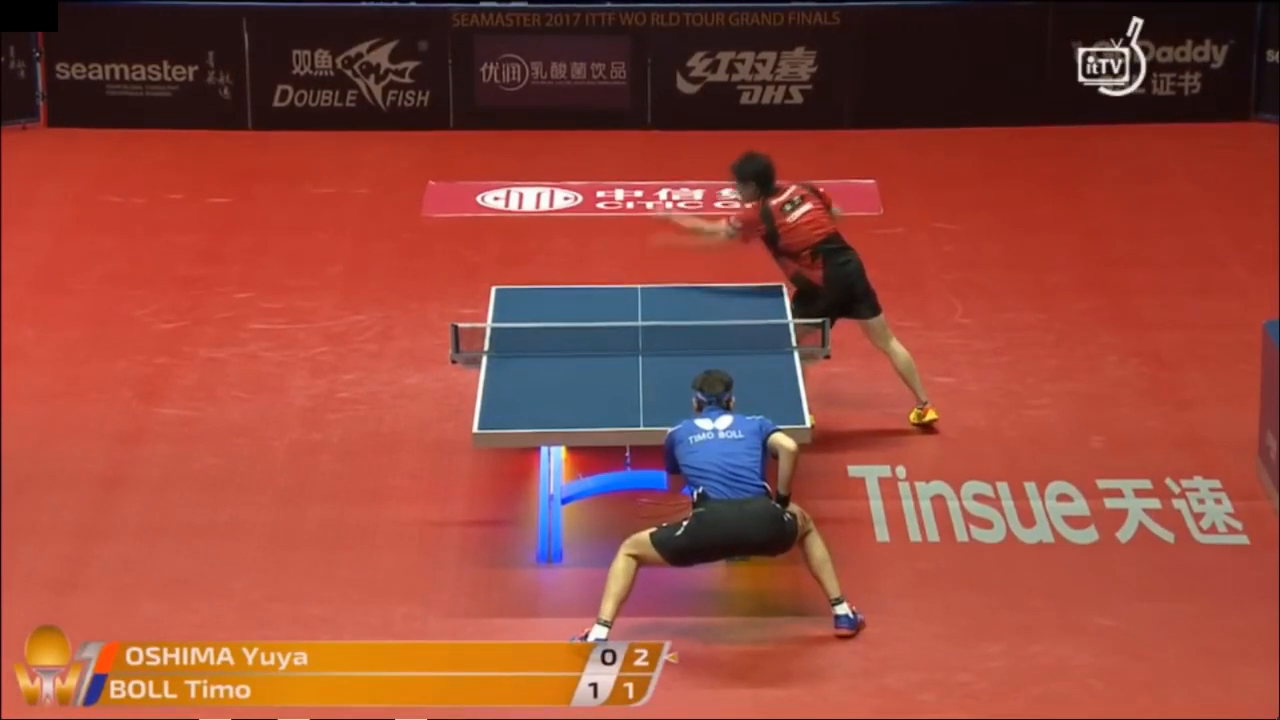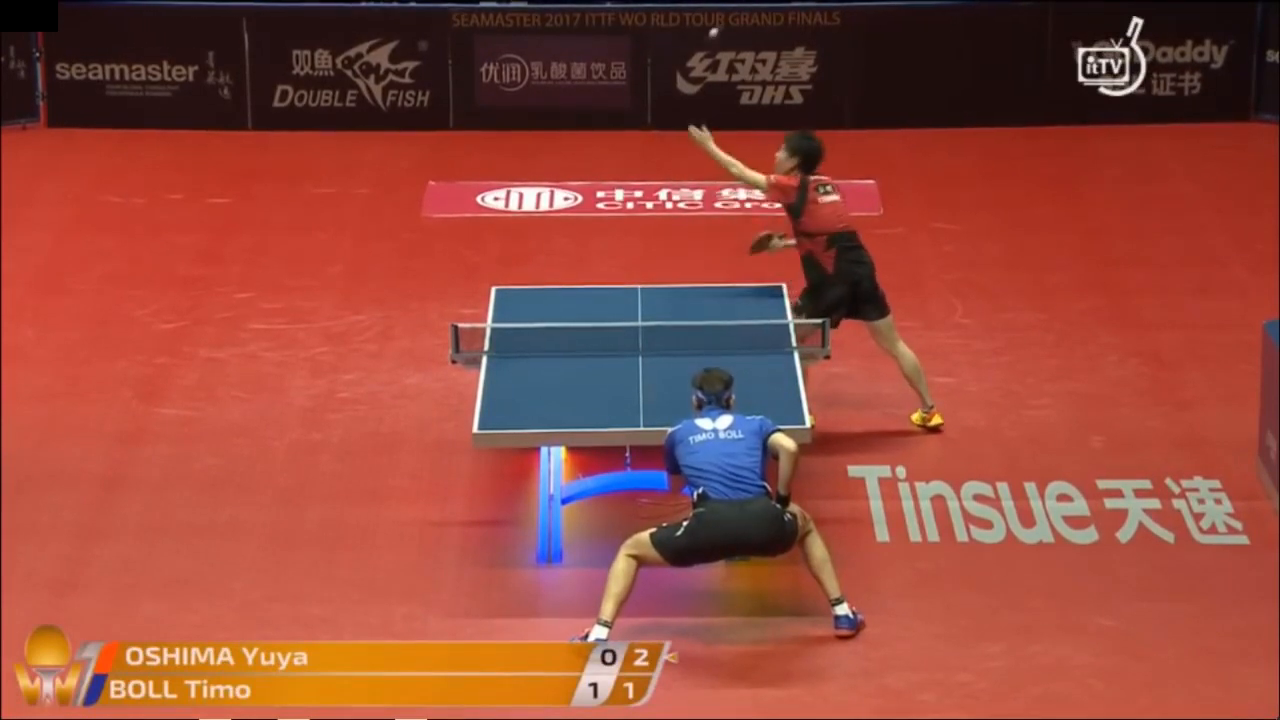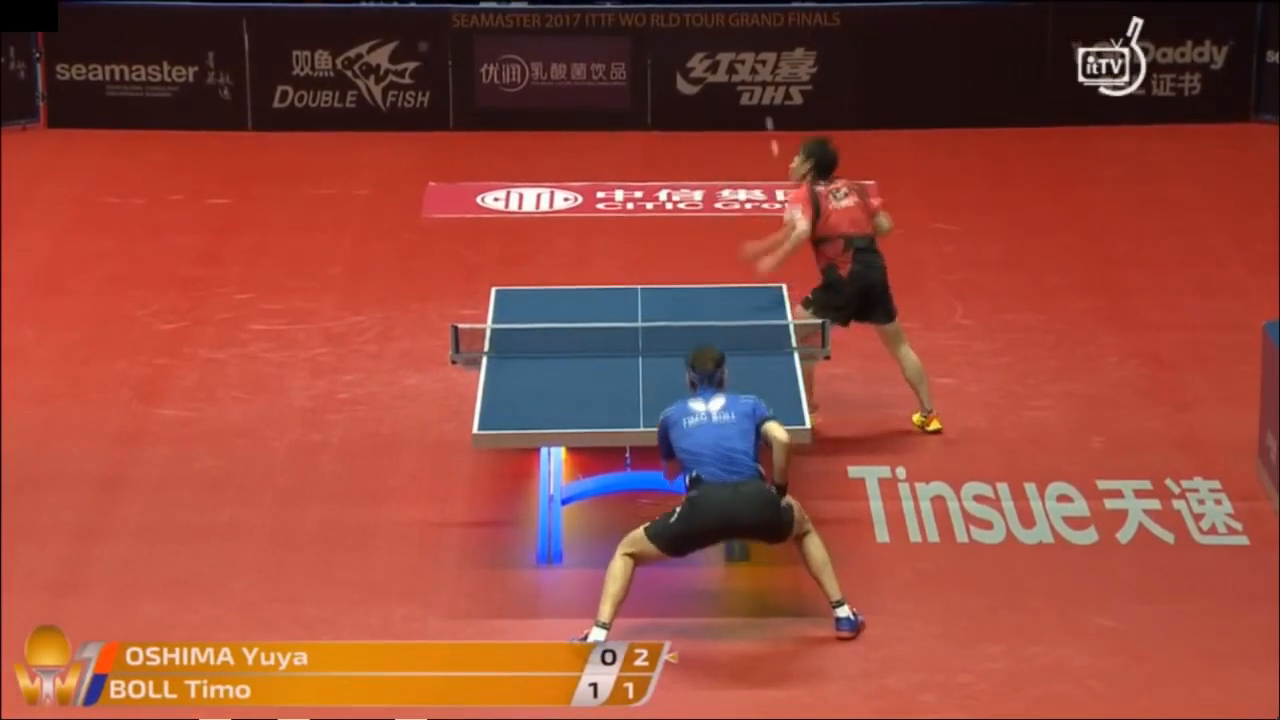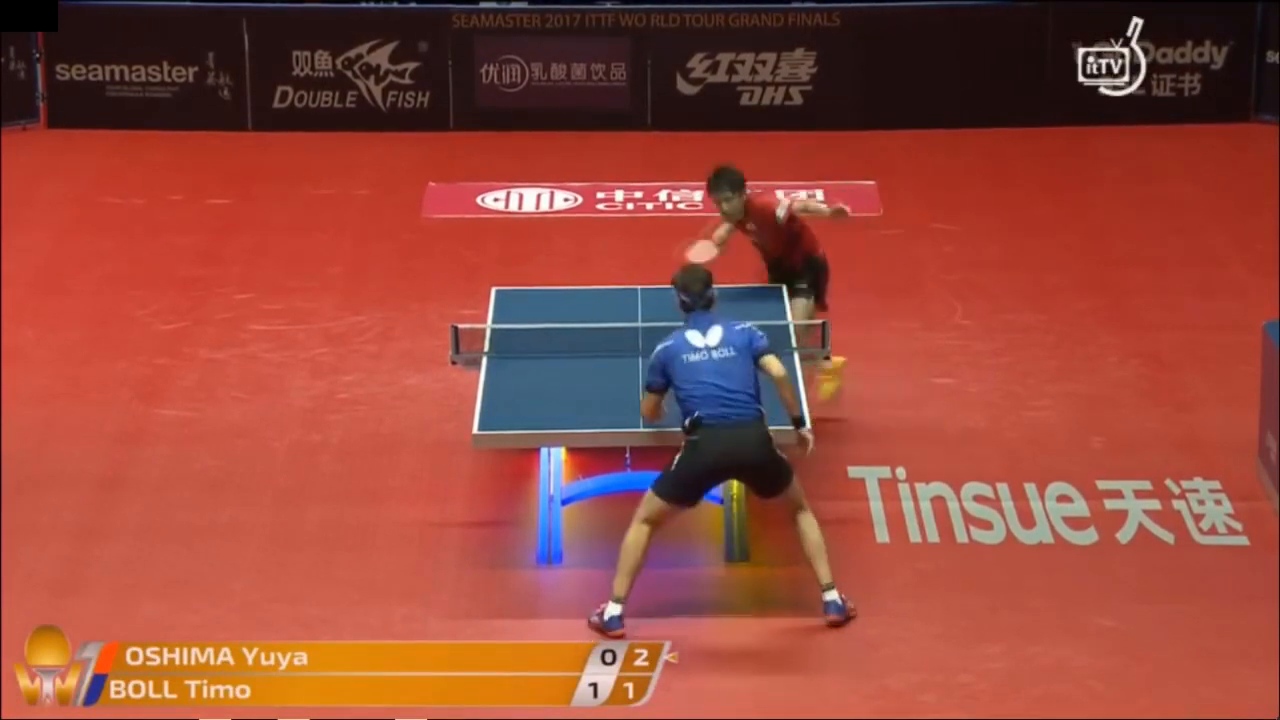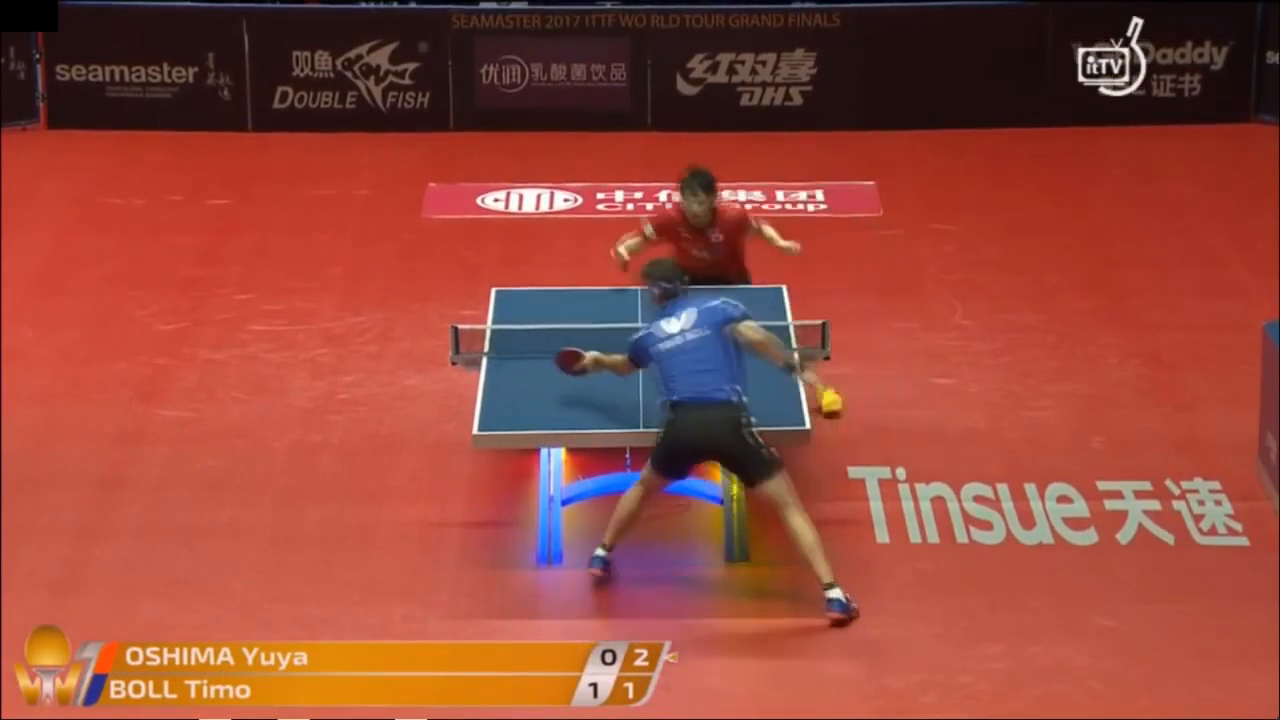
dt=0.4s
person 1, frame 1
left shoulder: (678, 434)
right shoulder: (756, 424)
right elbow: (789, 447)
right wrist: (782, 500)
left hip: (709, 527)
right hip: (763, 523)
left knee: (630, 550)
right knee: (805, 525)
left ankle: (599, 635)
right ankle: (843, 614)
person 1, frame 2
left shoulder: (678, 434)
right shoulder: (756, 424)
right elbow: (789, 449)
right wrist: (782, 501)
left hip: (710, 527)
right hip: (762, 524)
left knee: (630, 551)
right knee: (804, 525)
left ankle: (599, 635)
right ankle: (843, 614)
person 1, frame 3
left shoulder: (671, 415)
right shoulder: (749, 404)
left elbow: (671, 472)
right elbow: (781, 440)
right wrist: (780, 490)
left hip: (704, 507)
right hip: (756, 503)
left knee: (627, 550)
right knee: (803, 529)
left ankle: (598, 635)
right ankle: (843, 615)
person 1, frame 4
left shoulder: (668, 347)
right shoulder: (745, 332)
left elbow: (650, 414)
right elbow: (779, 374)
left wrist: (660, 399)
right wrist: (799, 423)
left hip: (703, 446)
right hip: (753, 441)
left knee: (643, 521)
right knee: (801, 508)
left ankle: (613, 613)
right ankle: (831, 599)
person 1, frame 5
left shoulder: (651, 334)
right shoulder: (717, 308)
left elbow: (626, 365)
right elbow: (755, 337)
left wrist: (597, 361)
right wrist: (797, 368)
left hip: (682, 425)
right hip: (727, 422)
left knee: (645, 486)
right knee: (789, 507)
left ankle: (601, 556)
right ankle: (835, 598)
person 2, frame 1
left shoulder: (758, 215)
right shoulder: (804, 190)
left elbow: (719, 234)
right elbow: (835, 214)
left wrist: (681, 220)
left hip: (821, 285)
right hip: (850, 267)
right knee: (887, 342)
right ankle: (924, 406)
person 2, frame 2
left shoulder: (794, 186)
right shoulder: (829, 186)
left elbow: (745, 175)
left wrist: (710, 146)
right wrist: (789, 242)
left hip: (830, 278)
right hip: (861, 268)
left knee: (795, 343)
right knee: (893, 344)
right ankle: (929, 410)
person 2, frame 3
left shoulder: (804, 193)
right shoulder: (855, 189)
left elbow: (802, 230)
right elbow: (885, 226)
left wrist: (773, 256)
left hip: (842, 277)
right hip: (873, 270)
left knee: (799, 337)
right knee: (898, 346)
left ankle: (806, 410)
right ankle: (928, 413)
person 2, frame 4
left shoulder: (764, 206)
right shoulder: (735, 208)
left elbow: (801, 207)
left wrist: (831, 209)
right wrist: (720, 237)
left hip: (808, 268)
right hip: (782, 270)
right ankle: (828, 365)
person 2, frame 5
left shoulder: (732, 217)
right shoulder: (670, 219)
left elbow: (759, 228)
right elbow: (640, 240)
left wrist: (781, 243)
right wrist: (622, 249)
left hip: (733, 284)
right hip: (692, 284)
